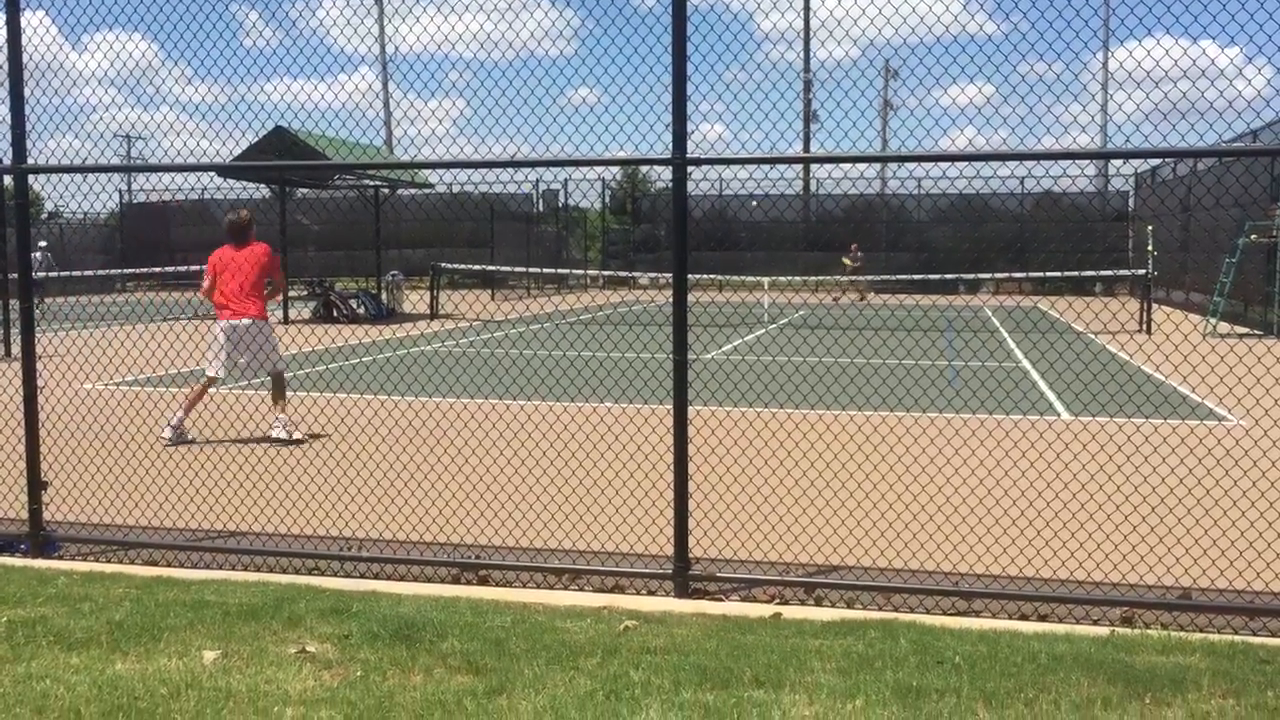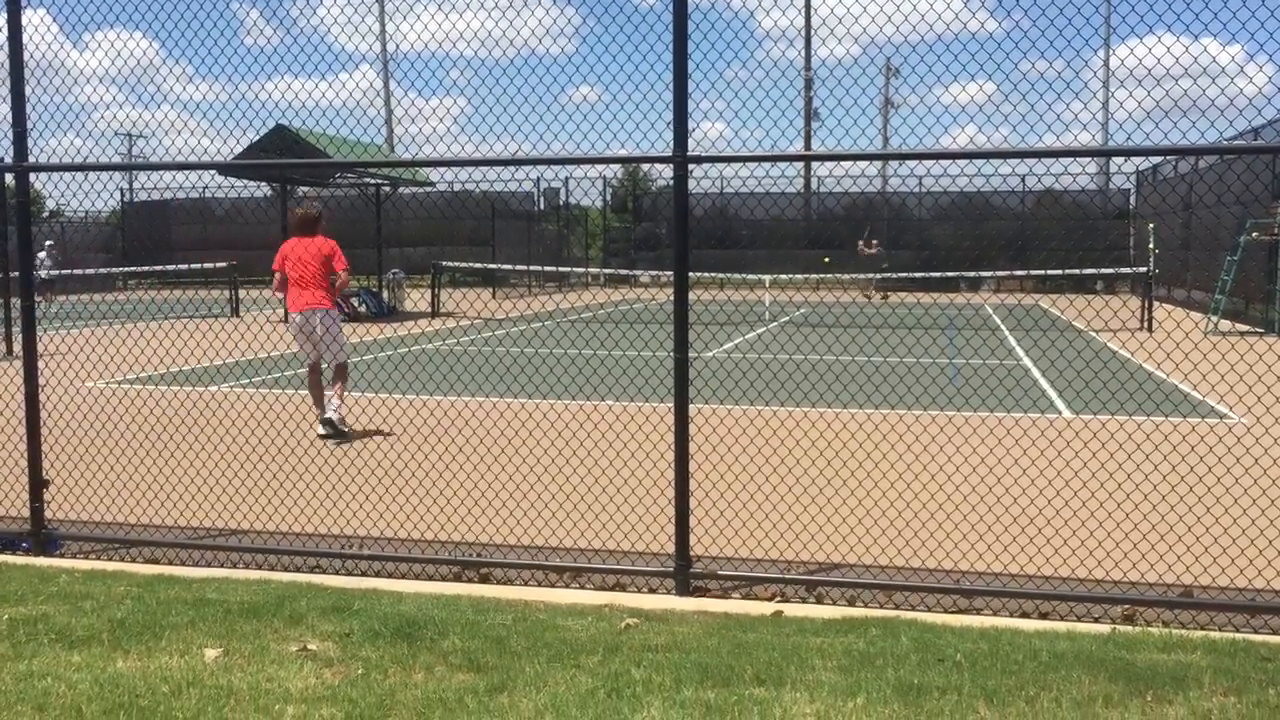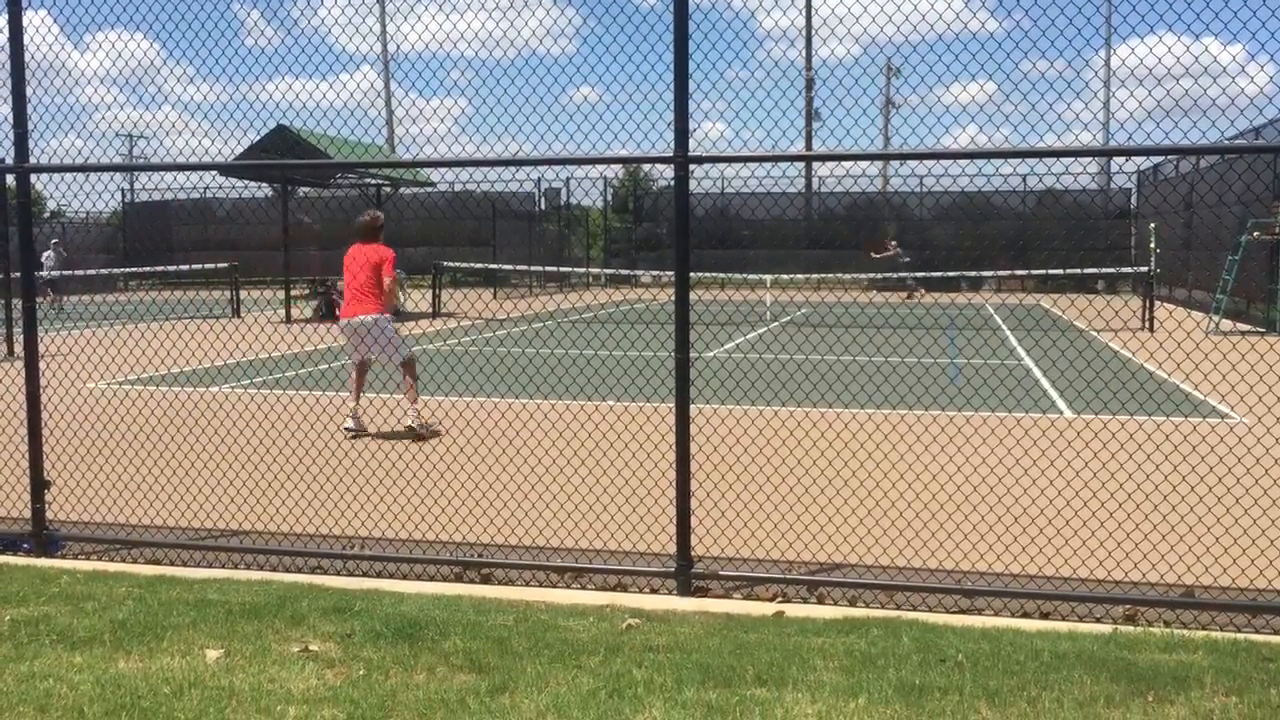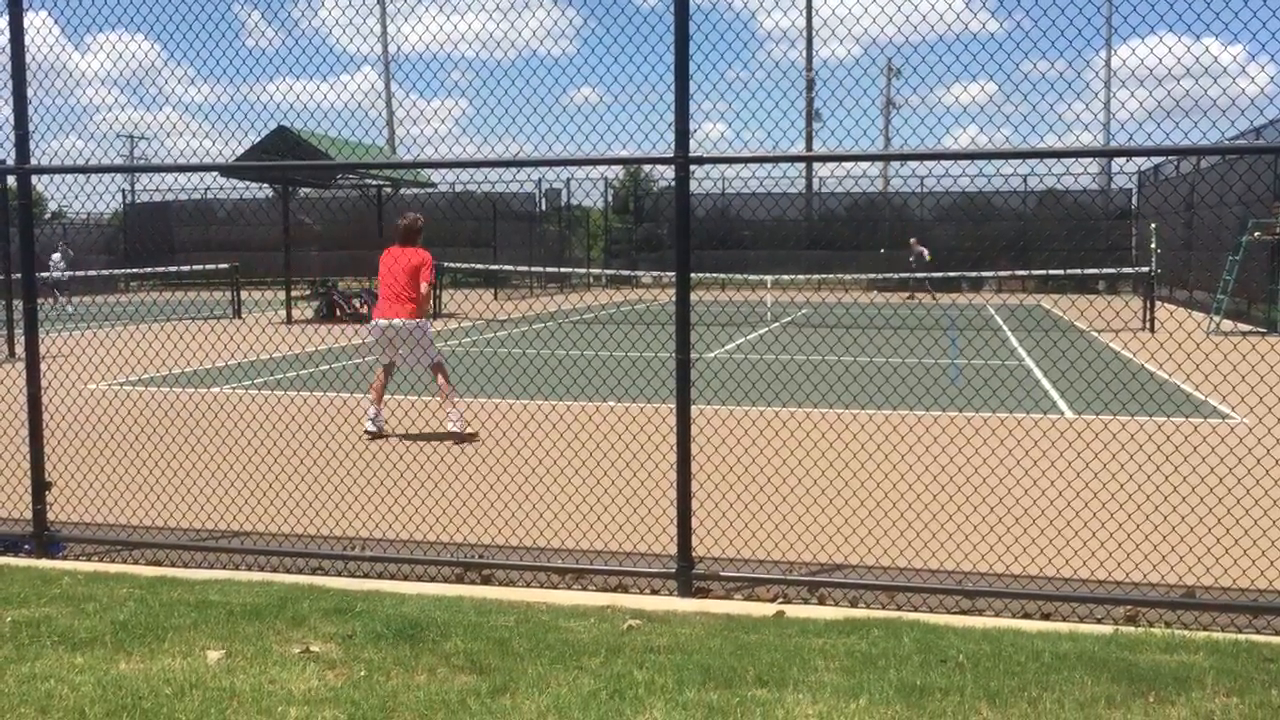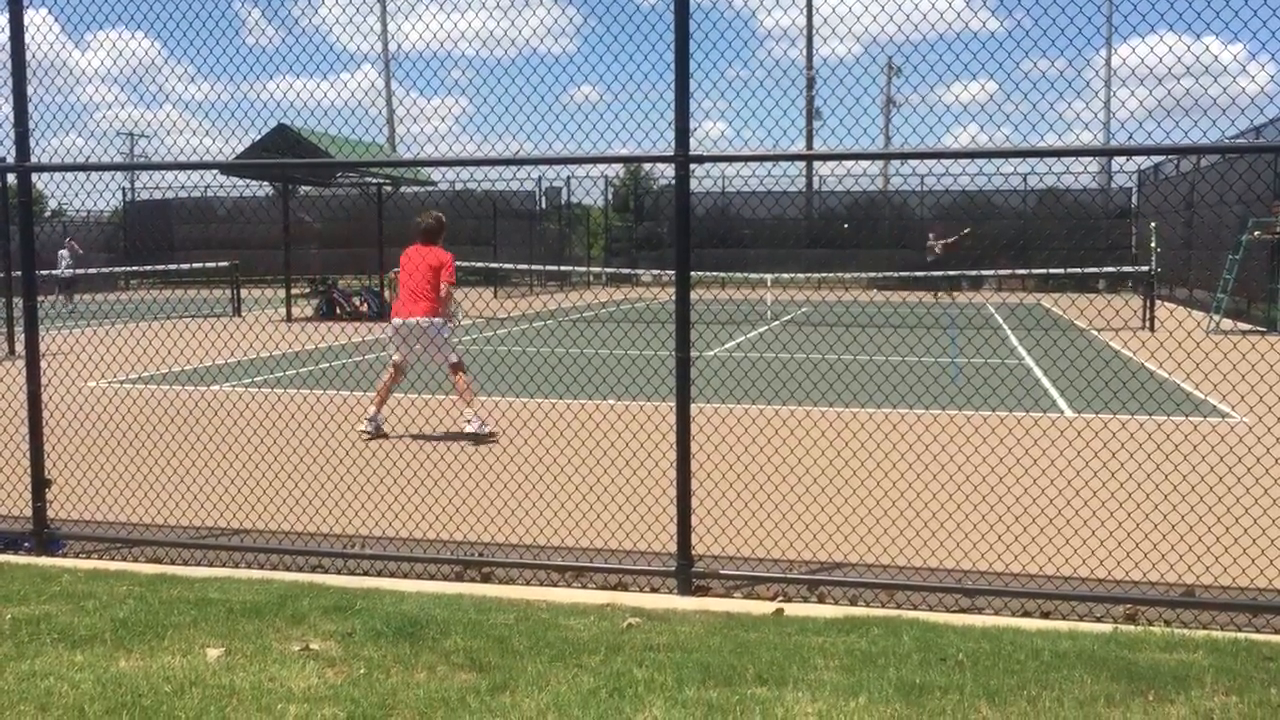
dt=0.3s
person 1, frame 1
left shoulder: (217, 256)
right shoulder: (264, 251)
left elbow: (206, 291)
right elbow: (280, 286)
left hip: (225, 322)
right hip: (255, 320)
left knee: (210, 378)
right knee: (277, 372)
left ankle: (175, 426)
right ankle: (280, 425)
person 1, frame 2
left shoulder: (286, 247)
right shoulder: (329, 245)
left elbow: (277, 284)
right elbow: (344, 279)
left hip: (296, 313)
right hip: (322, 311)
left knee: (314, 364)
right knee: (340, 363)
left ankle: (324, 419)
right ankle: (334, 410)
person 1, frame 3
left shoulder: (351, 252)
right shoulder: (385, 252)
right elbow: (388, 286)
right wrist: (388, 308)
left hip: (347, 318)
right hip: (373, 316)
left knee: (360, 363)
right knee: (407, 361)
left ankle: (353, 417)
right ankle: (413, 417)
person 1, frame 4
left shoulder: (386, 254)
right shoulder: (423, 256)
right elbow: (424, 292)
right wrist: (422, 315)
left hip: (380, 320)
right hip: (409, 320)
left knee: (386, 364)
right knee: (438, 367)
left ankle: (373, 420)
right ankle: (454, 420)
person 1, frame 5
left shoulder: (407, 253)
right shoulder: (444, 257)
right elbow: (445, 292)
right wrist: (444, 315)
left hip: (399, 318)
right hip: (427, 318)
left knee: (396, 368)
right knee: (456, 367)
left ankle: (372, 420)
right ankle: (472, 420)
